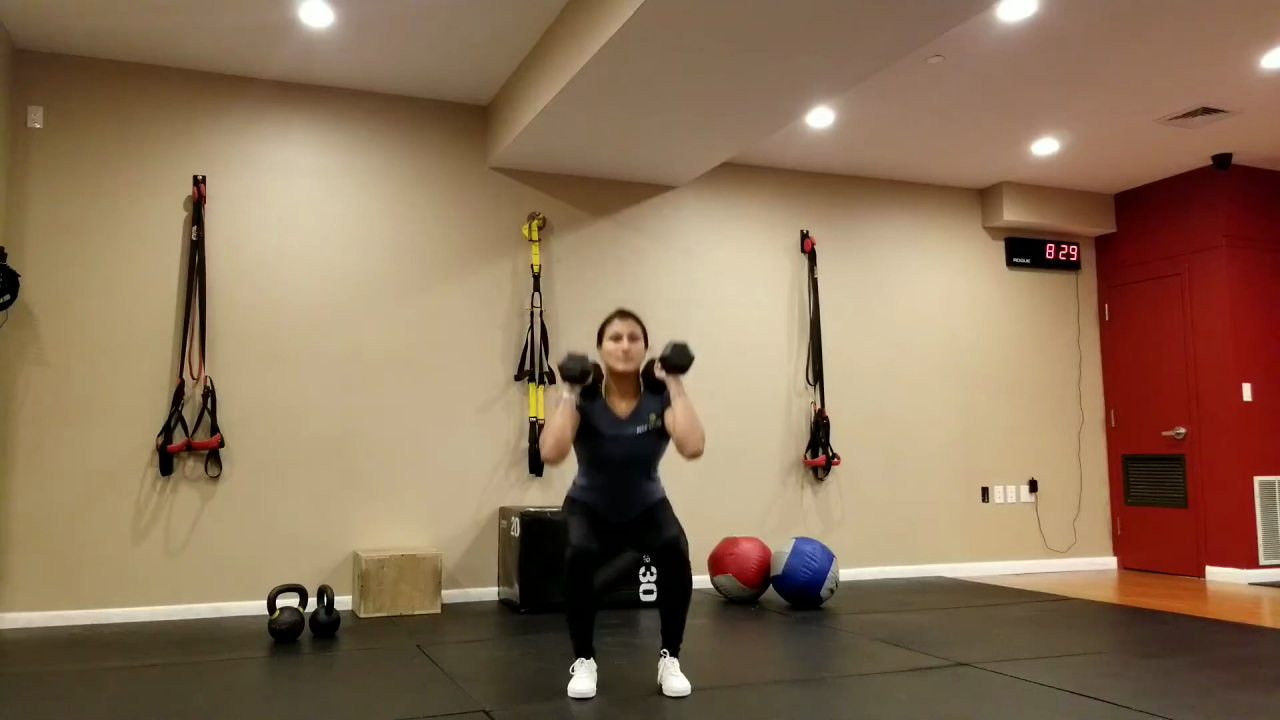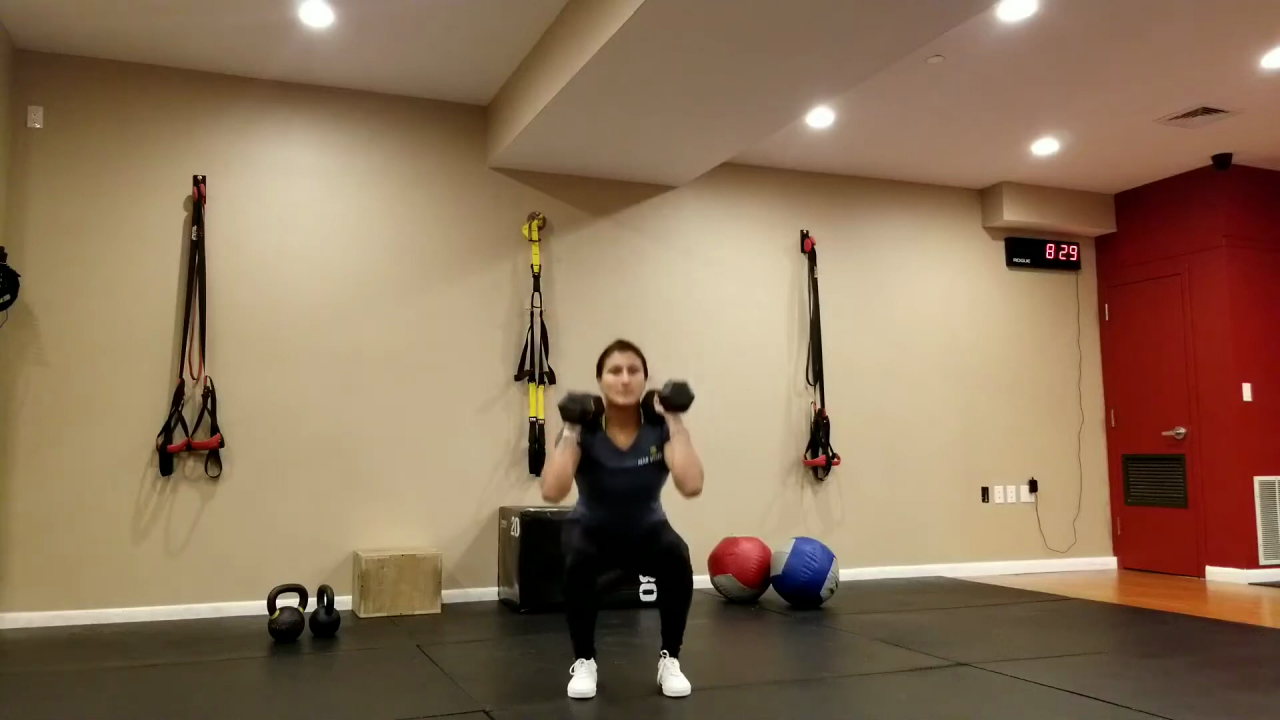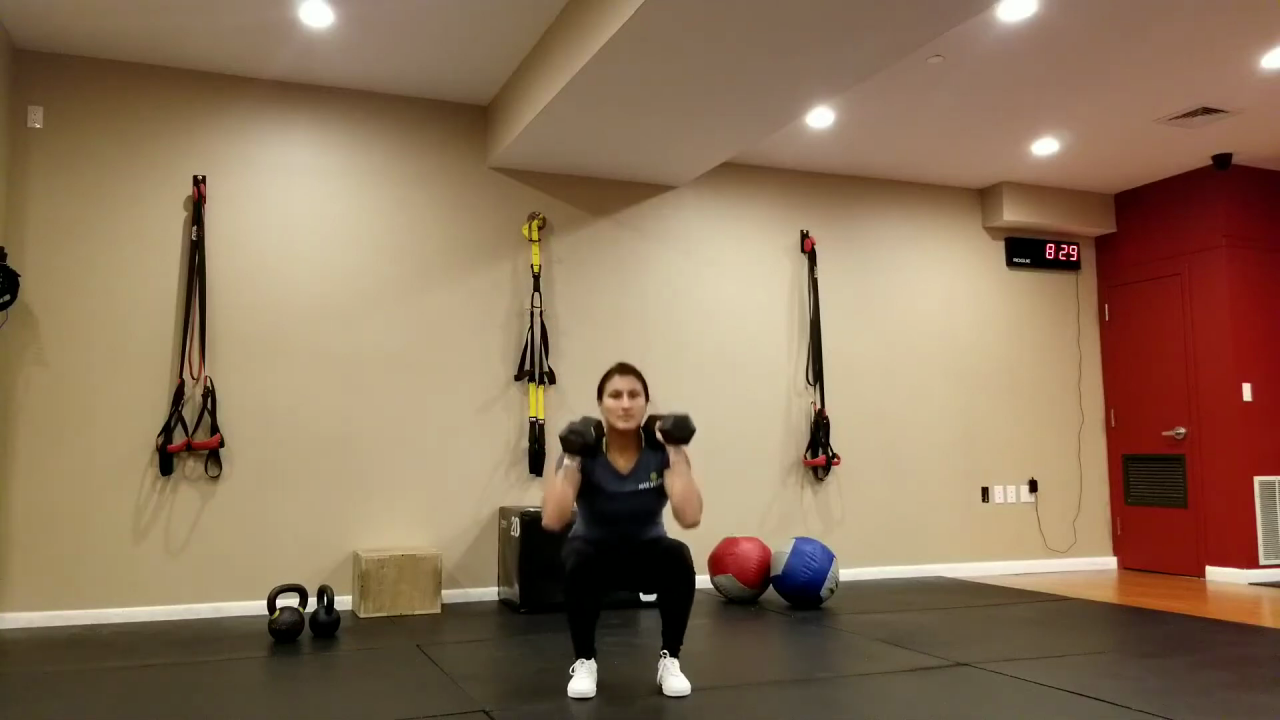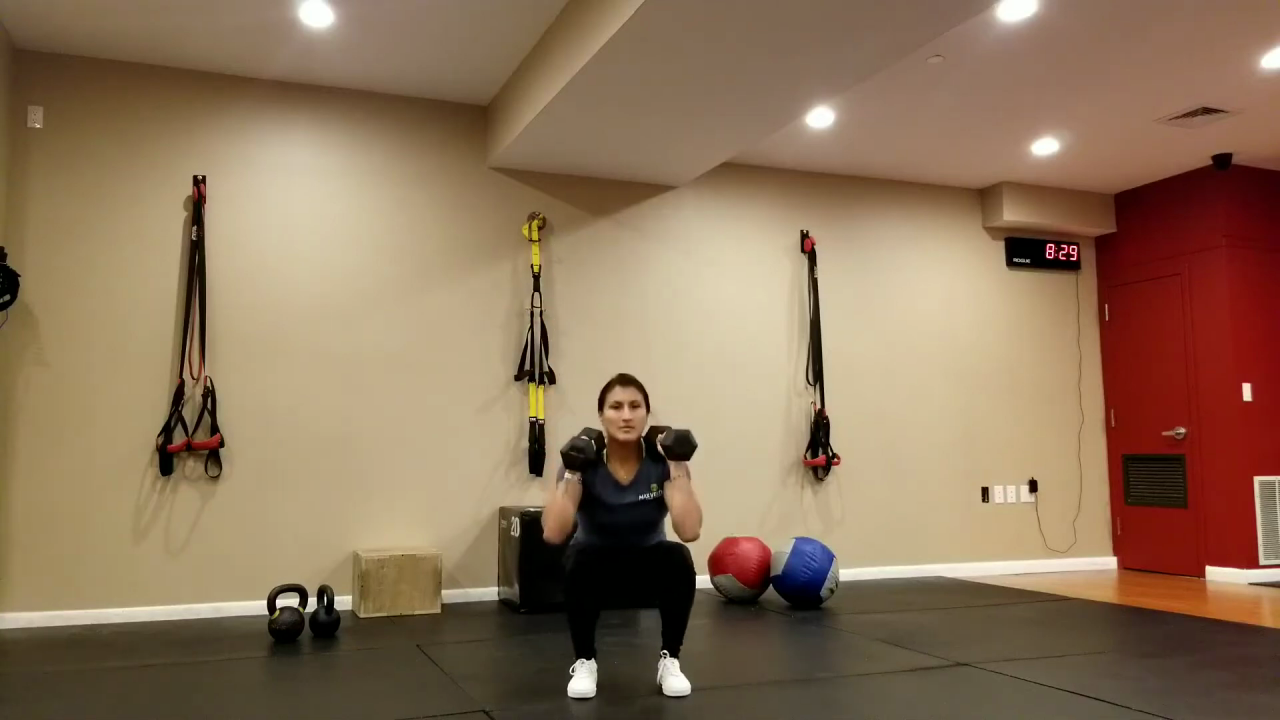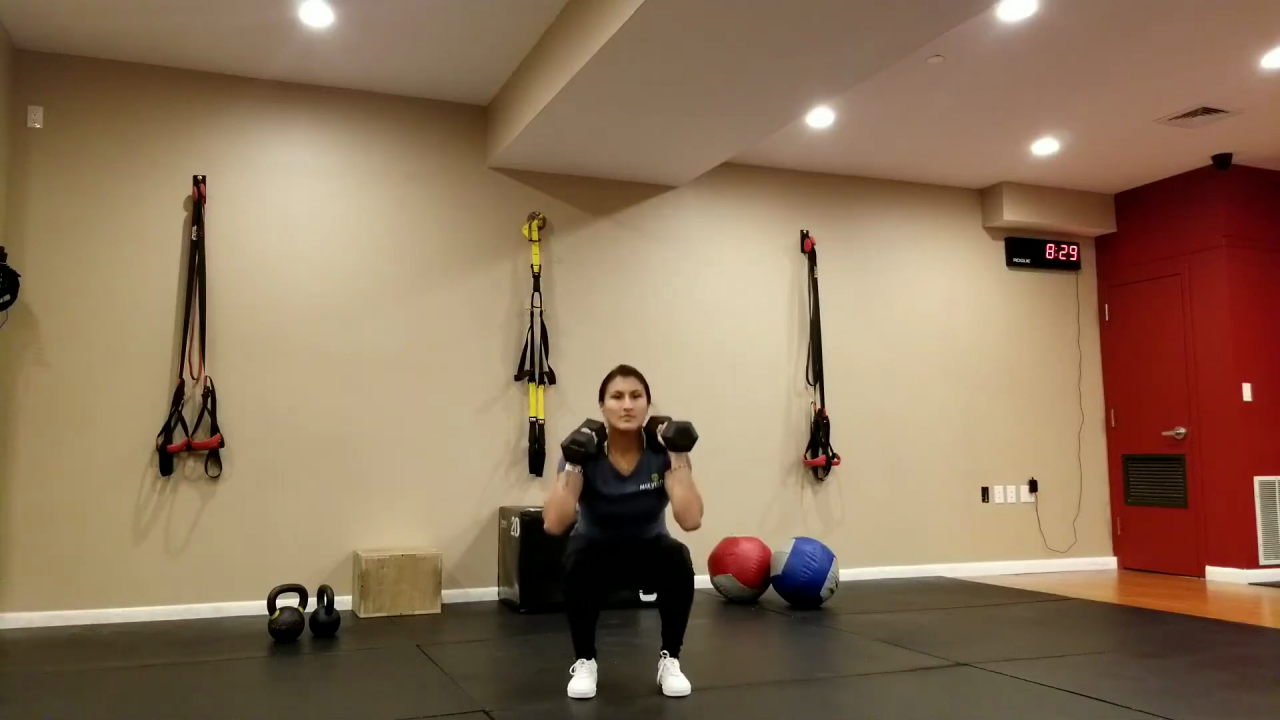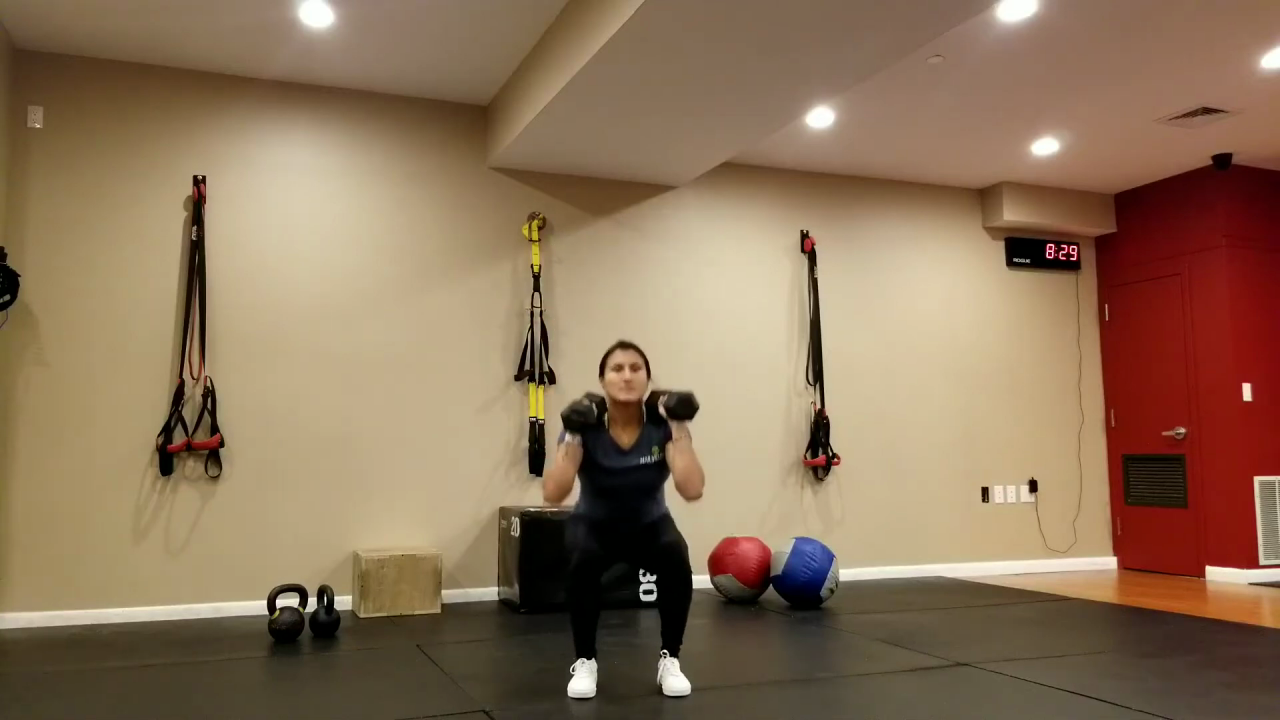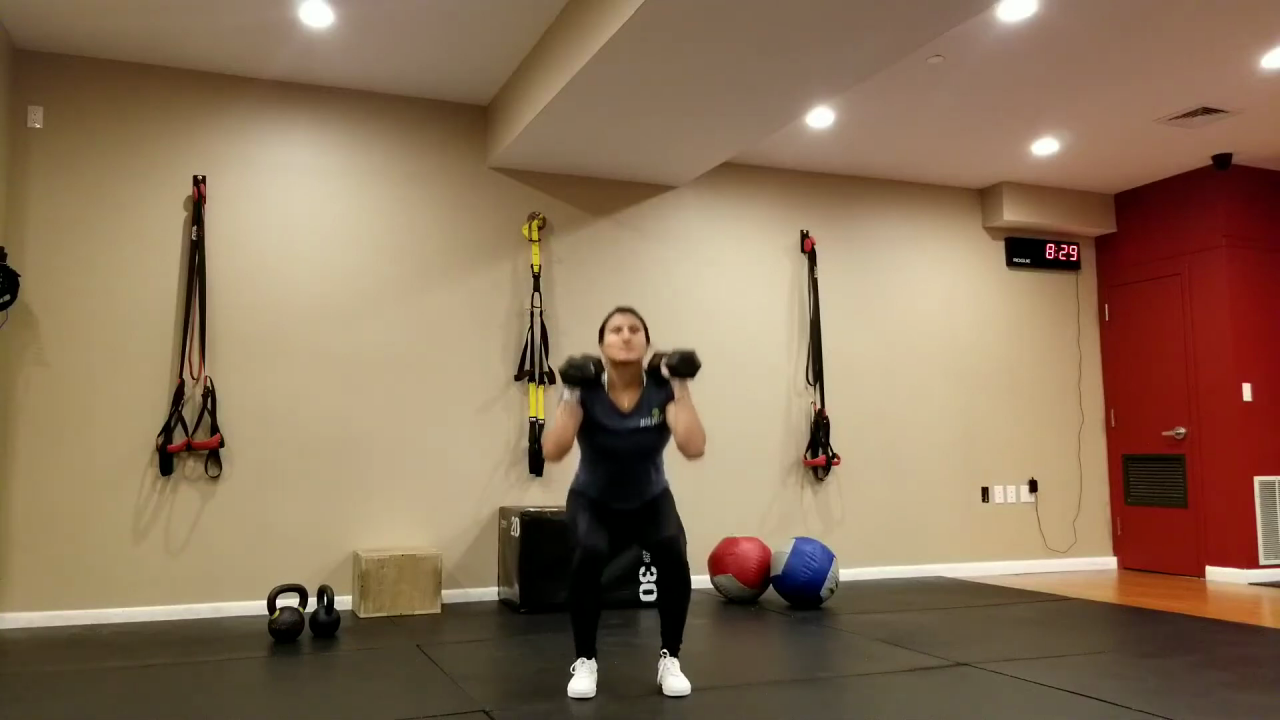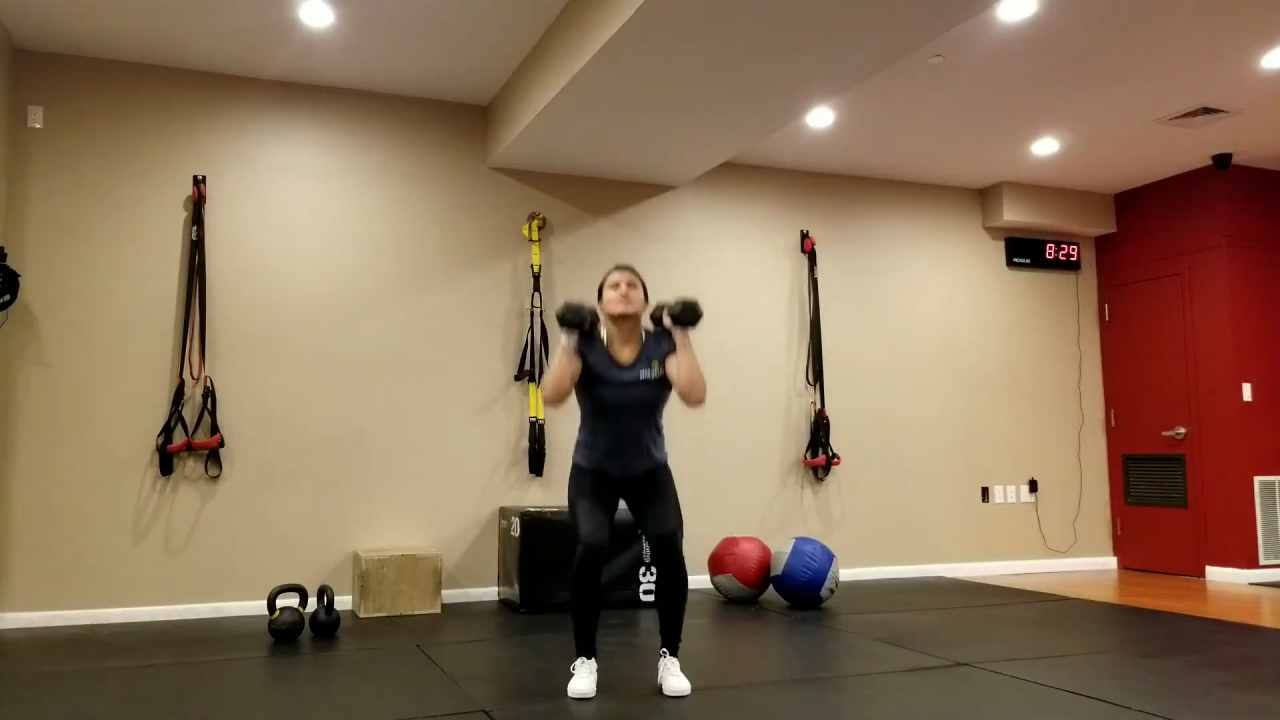
dt=0.1s
person 1, frame 1
left shoulder: (661, 398)
right shoulder: (583, 400)
left elbow: (693, 448)
right elbow: (551, 454)
left wrist: (676, 385)
right wrist: (570, 391)
left hip: (646, 509)
right hip: (591, 509)
left knee: (674, 551)
right knee: (579, 556)
left ankle: (669, 658)
right ankle: (584, 660)
person 1, frame 2
left shoulder: (661, 428)
right shoulder: (583, 430)
left elbow: (692, 485)
right elbow: (552, 491)
left wrist: (676, 423)
right wrist: (570, 432)
left hip: (646, 531)
right hip: (591, 530)
left knee: (676, 557)
right knee: (579, 561)
left ankle: (669, 659)
right ankle: (584, 661)
person 1, frame 3
left shoulder: (662, 452)
right shoulder: (584, 454)
left elbow: (690, 517)
right elbow: (552, 521)
left wrist: (677, 453)
right wrist: (572, 459)
left hip: (646, 553)
right hip: (595, 551)
left knee: (678, 560)
right knee: (579, 564)
left ankle: (669, 660)
right ankle: (584, 662)
person 1, frame 4
left shoulder: (662, 463)
left elbow: (689, 531)
right elbow: (553, 534)
left wrist: (678, 468)
right wrist: (572, 474)
left hip: (646, 558)
right hip: (596, 558)
left knee: (678, 561)
right knee: (579, 564)
left ankle: (669, 660)
right ankle: (584, 662)
person 1, frame 5
left shoulder: (663, 454)
left elbow: (691, 520)
right elbow: (553, 524)
left wrist: (678, 458)
right wrist: (573, 463)
left hip: (648, 547)
right hip: (595, 547)
left knee: (677, 562)
right knee: (581, 565)
left ankle: (669, 660)
right ankle: (584, 662)
person 1, frame 6
left shoulder: (662, 427)
right shoulder: (587, 428)
left elbow: (693, 491)
right elbow: (553, 495)
left wrist: (679, 428)
right wrist: (572, 435)
left hip: (648, 526)
right hip: (595, 525)
left knee: (675, 558)
right knee: (584, 559)
left ankle: (669, 659)
right ankle: (585, 661)
person 1, frame 7
left shoulder: (663, 388)
right shoulder: (586, 392)
left elbow: (694, 448)
right elbow: (553, 451)
left wrist: (679, 388)
right wrist: (573, 393)
left hip: (649, 500)
right hip: (594, 501)
left knee: (672, 555)
right knee: (588, 555)
left ankle: (670, 658)
right ankle: (585, 661)
person 1, frame 8
left shoulder: (662, 346)
right shoulder: (586, 347)
left elbow: (695, 395)
right elbow: (552, 395)
left wrist: (680, 336)
right wrist: (569, 339)
left hip: (649, 472)
right hip: (593, 473)
left knee: (668, 549)
right knee: (590, 550)
left ankle: (670, 658)
right ankle: (585, 660)
